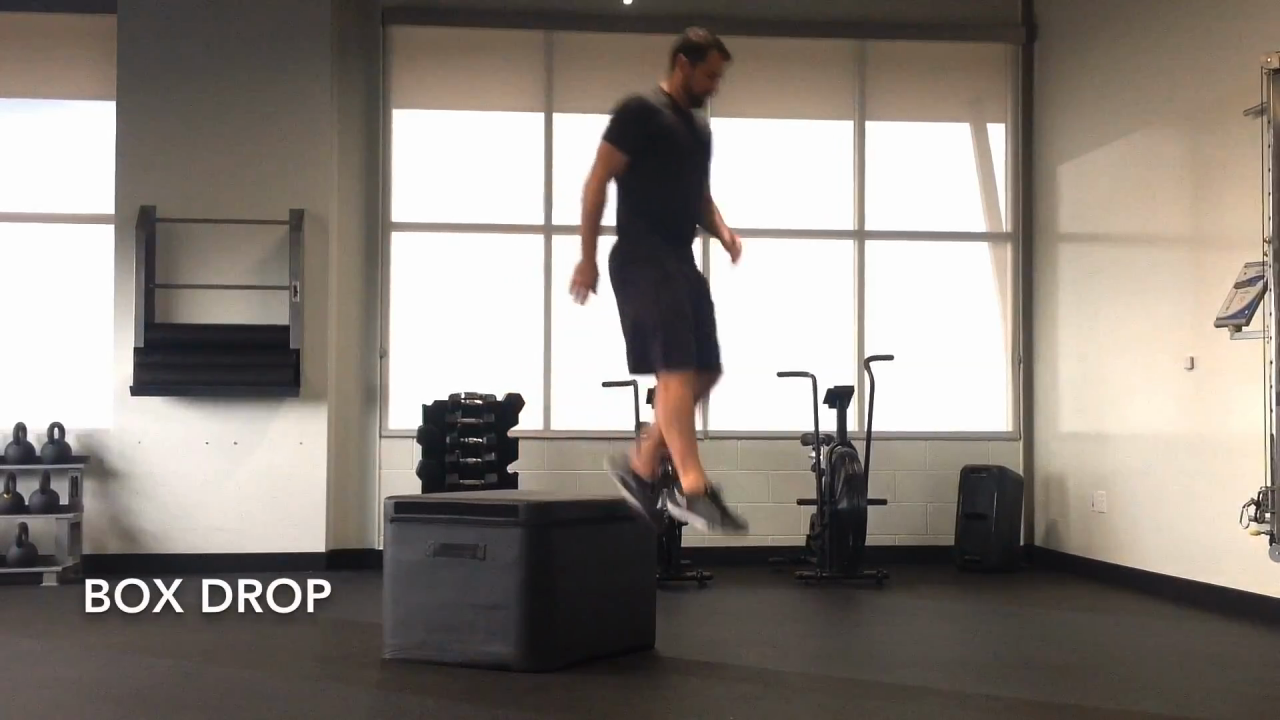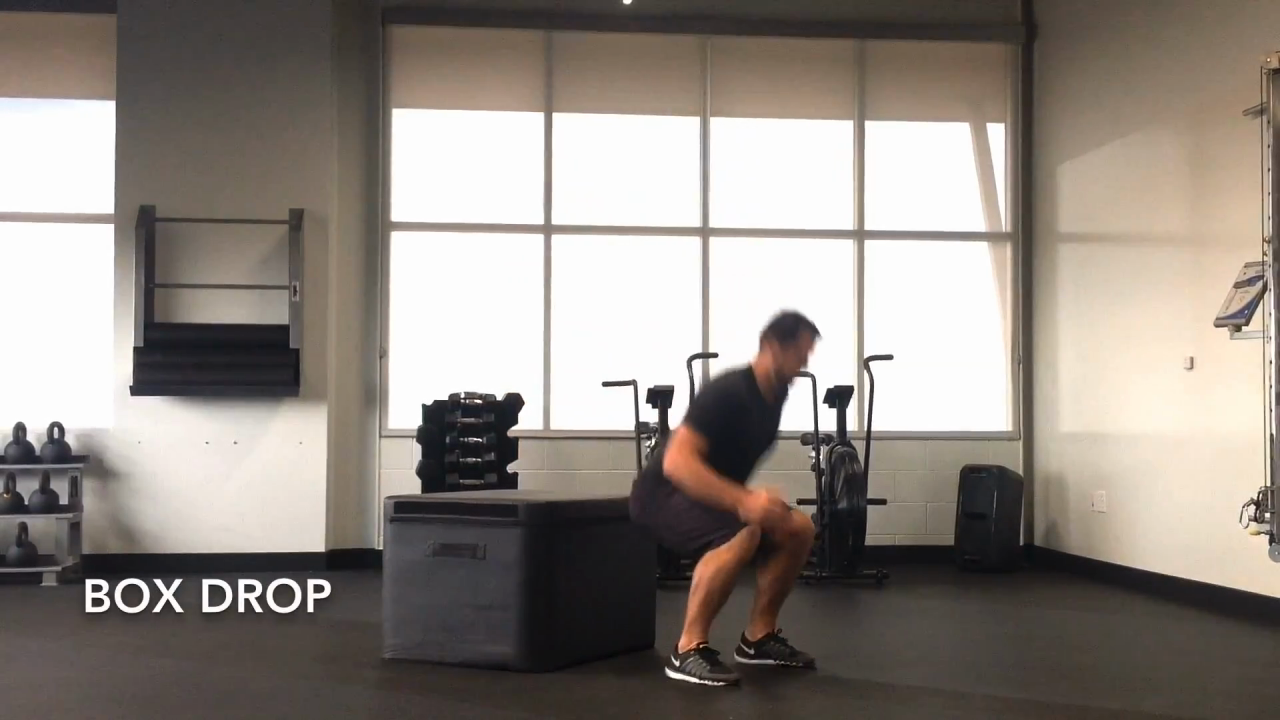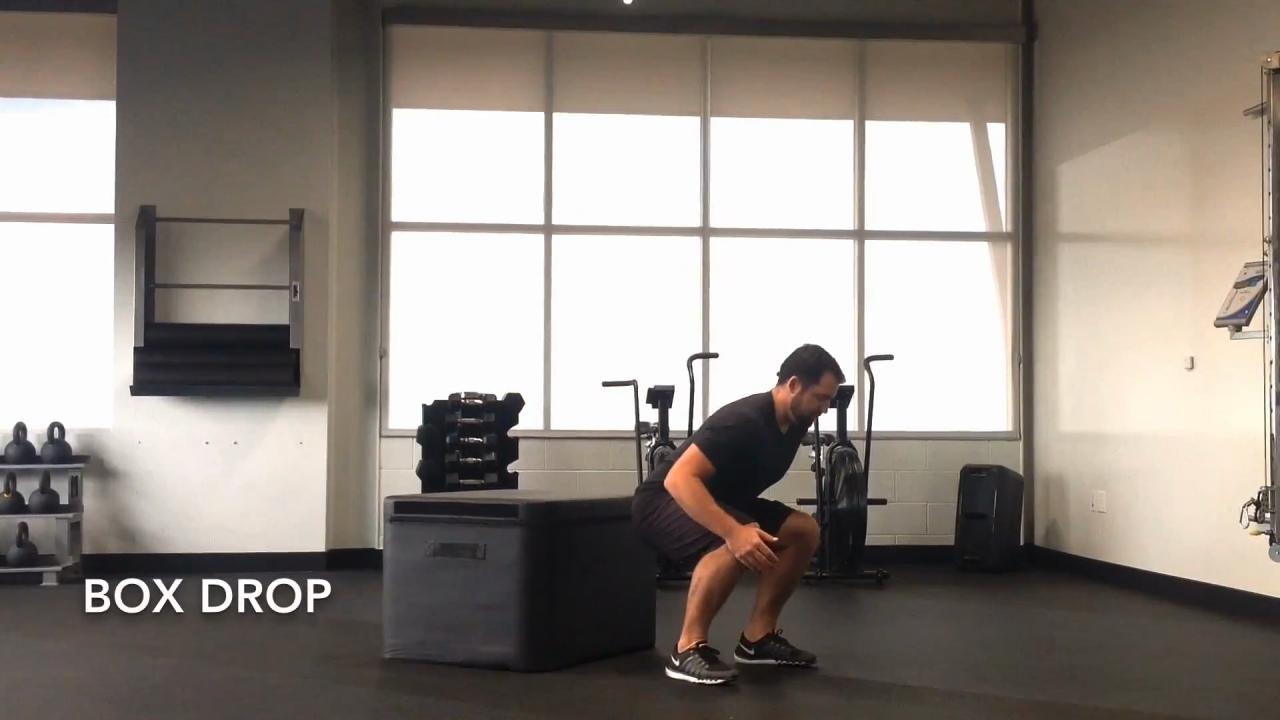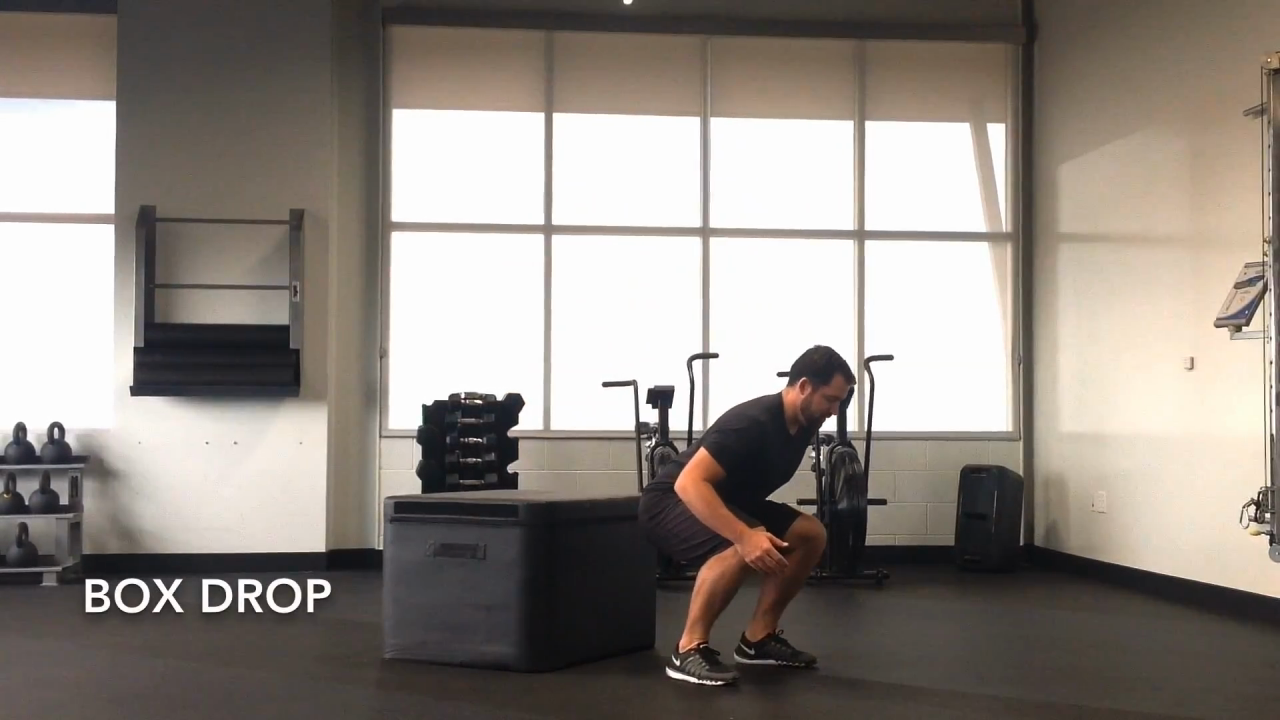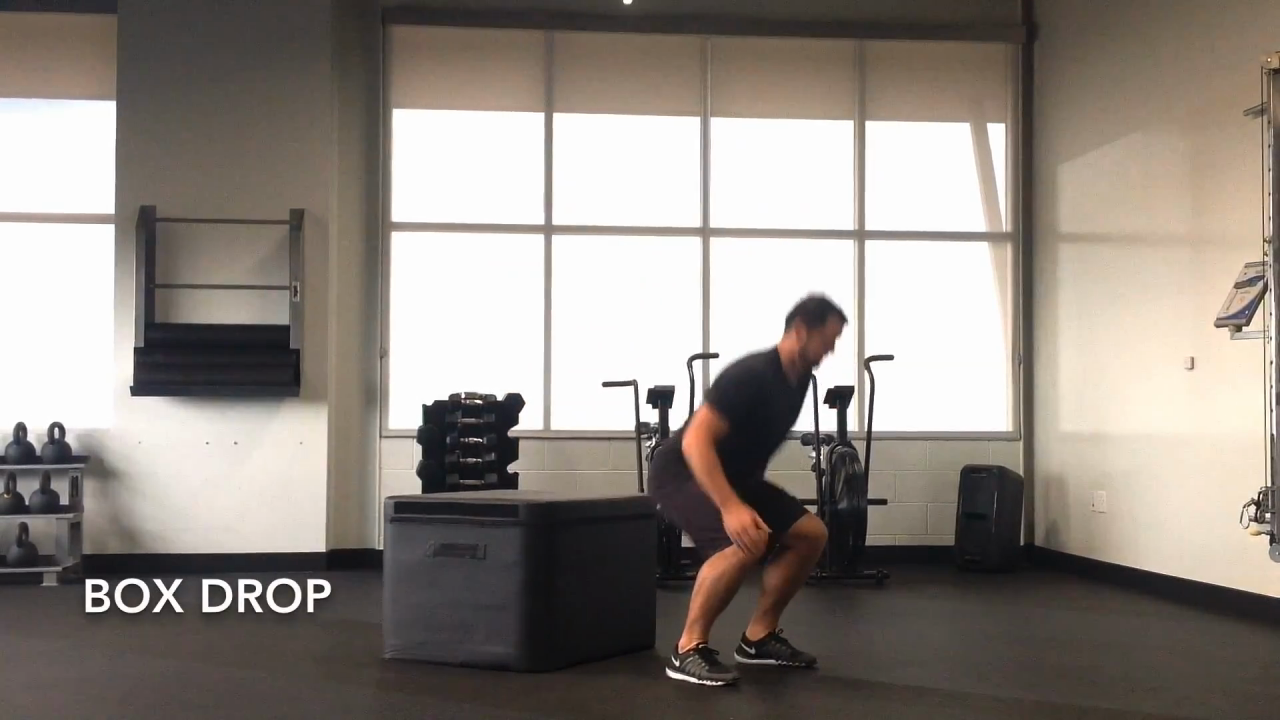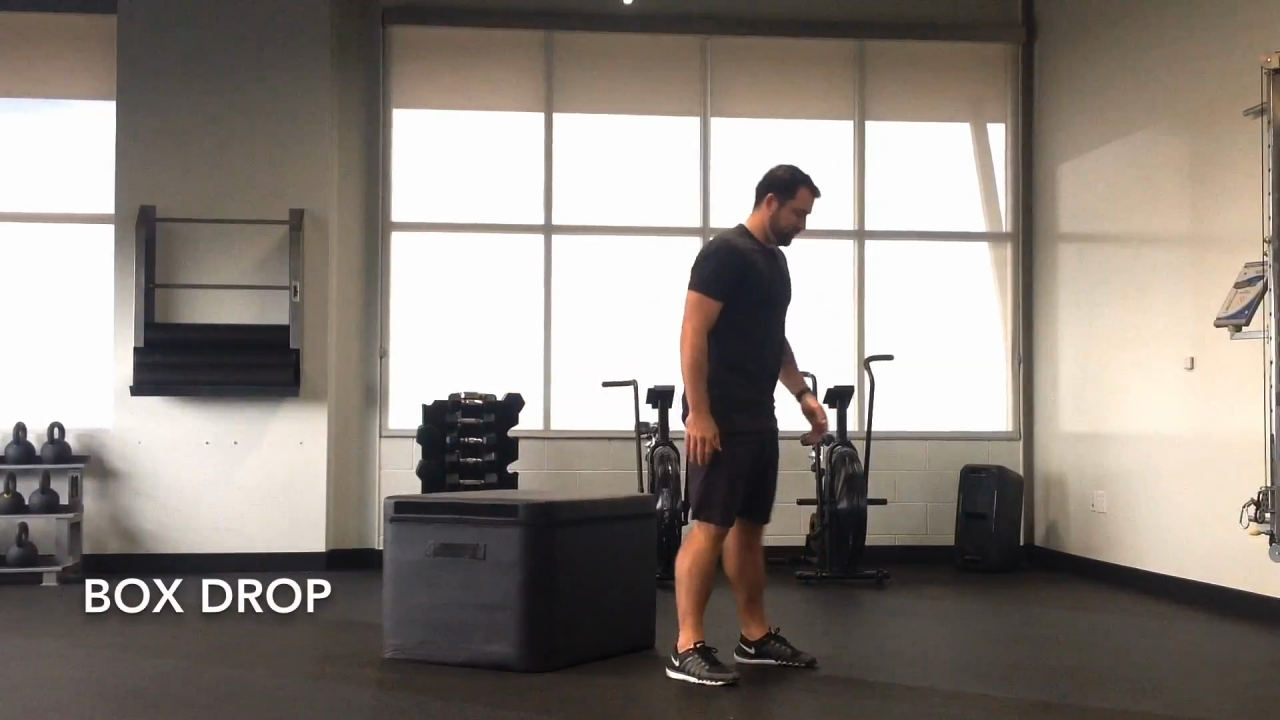
dt=0.4s
person 1, frame 1
left shoulder: (699, 128)
right shoulder: (640, 112)
right elbow: (597, 183)
left wrist: (723, 231)
right wrist: (588, 257)
left hip: (682, 263)
right hip: (644, 261)
left knee: (705, 371)
right knee: (676, 371)
left ankle: (639, 466)
right ankle: (694, 490)
person 1, frame 2
left shoulder: (774, 395)
right shoulder: (728, 393)
right elbow: (676, 460)
right wrist: (741, 500)
left hip: (714, 493)
right hip: (662, 494)
left knee: (798, 529)
right knee: (740, 536)
left ankle: (758, 637)
right ankle: (689, 648)
person 1, frame 3
left shoulder: (795, 423)
right shoulder: (743, 421)
right elbow: (678, 479)
right wrist: (734, 531)
right hip: (663, 503)
left knee: (803, 530)
right knee: (740, 542)
left ankle: (757, 637)
right ankle: (688, 648)
person 1, frame 4
left shoulder: (804, 425)
right shoulder: (752, 423)
right elbow: (688, 483)
right wrist: (745, 536)
right hip: (671, 503)
left knee: (810, 533)
right knee: (744, 547)
left ankle: (758, 637)
right ankle: (689, 649)
person 1, frame 5
left shoulder: (798, 379)
right shoulder: (750, 376)
right elbow: (697, 442)
left wrist: (757, 499)
right wrist: (733, 508)
left hip: (736, 477)
right hip: (684, 476)
left knee: (810, 533)
right knee: (745, 543)
left ankle: (759, 636)
right ankle: (688, 650)
person 1, frame 6
left shoulder: (775, 259)
right shoulder: (726, 251)
right elbow: (694, 332)
left wrist: (804, 396)
right wrist: (698, 413)
left hip: (757, 413)
right hip: (721, 413)
left knee: (750, 526)
right knee: (711, 526)
left ankle: (756, 638)
right ankle: (687, 649)
